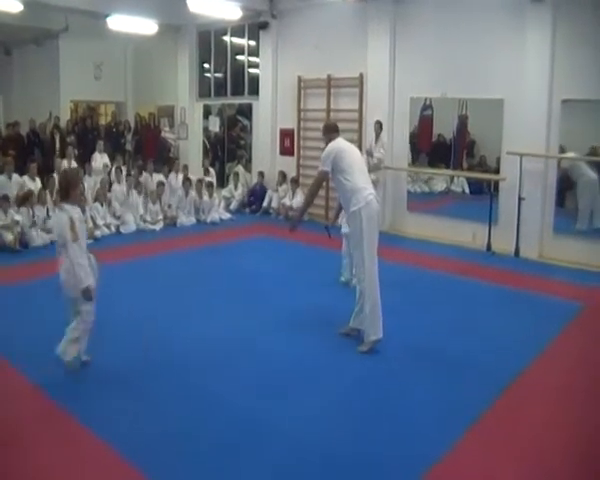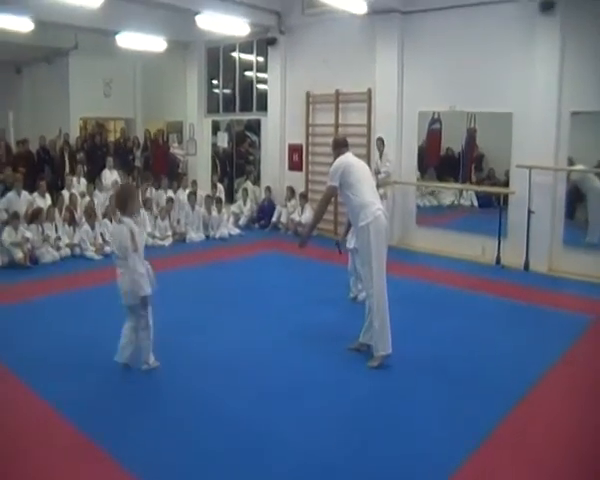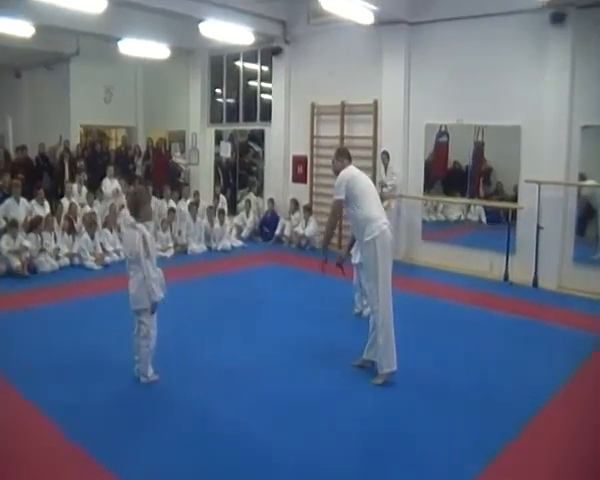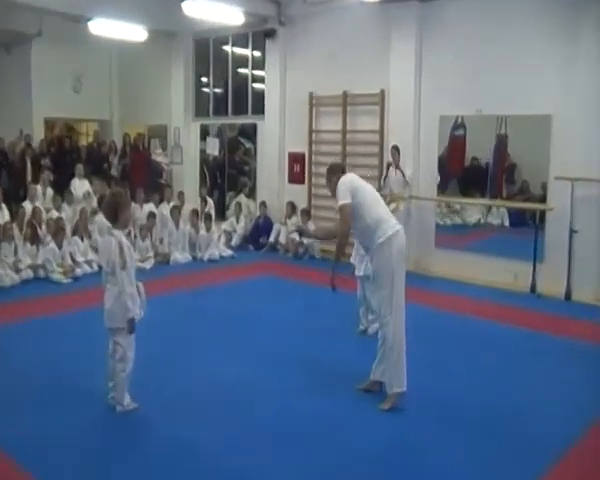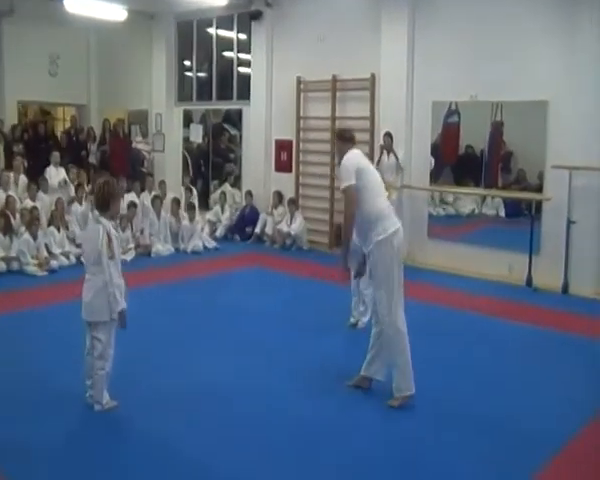
dt=0.5s
person 1, frame 1
left shoulder: (332, 149)
right shoulder: (348, 147)
left elbow: (316, 185)
left wrist: (299, 214)
right wrist: (335, 216)
left hip: (361, 209)
right hip: (365, 206)
left knee: (366, 270)
right knee: (361, 269)
left ankle: (372, 333)
right ankle: (358, 324)
person 1, frame 2
left shoulder: (340, 163)
right shoulder: (358, 163)
left elbow: (325, 201)
left wrist: (309, 231)
left hip: (370, 224)
right hip: (373, 221)
left knee: (375, 285)
right knee: (370, 284)
left ankle: (381, 348)
right ankle: (368, 339)
person 1, frame 3
left shoulder: (344, 176)
right shoulder: (359, 176)
left elbow: (334, 218)
left wrist: (324, 250)
right wrist: (346, 252)
left hip: (375, 238)
right hip: (376, 236)
left knee: (380, 301)
right knee: (374, 301)
left ankle: (386, 365)
right ankle: (371, 356)
person 1, frame 4
left shoulder: (343, 183)
right shoulder: (353, 182)
left elbow: (344, 228)
right elbow: (341, 227)
left wrist: (335, 264)
right wrist: (310, 233)
left hip: (387, 243)
right hip: (386, 243)
left knee: (391, 316)
right knee: (383, 314)
left ankle: (394, 386)
right ankle: (379, 376)
person 1, frame 5
left shoulder: (347, 161)
left elbow: (350, 211)
left wrist: (344, 253)
right wrist: (365, 259)
left hip: (383, 239)
right hip: (384, 237)
left knee: (391, 314)
right knee: (380, 314)
person 2, frame 1
left shoulder: (60, 213)
right shoulder: (73, 216)
right elbow: (77, 253)
right wrist: (86, 283)
left hip: (68, 272)
right hip: (78, 273)
left knee: (80, 314)
right knee: (86, 316)
left ankle: (79, 354)
right ankle: (66, 352)
person 2, frame 2
left shoulder: (116, 227)
right shoulder: (131, 229)
right elbow: (136, 263)
right wrist: (144, 290)
left hip: (123, 279)
right hip: (135, 282)
left knee: (132, 319)
right knee: (145, 323)
left ankle: (124, 356)
right ankle: (147, 361)
person 2, frame 3
left shoulder: (128, 231)
right shoulder: (144, 235)
right elbow: (149, 269)
right wrist: (155, 295)
left hip: (135, 287)
right hip: (145, 290)
left knee: (140, 330)
right knee: (148, 332)
left ankle: (140, 367)
right ankle: (145, 372)
person 2, frame 4
left shoulder: (107, 240)
right shoulder: (121, 243)
right elbow: (126, 282)
right wrist: (131, 313)
left hip: (112, 304)
right hip: (122, 306)
left knee: (115, 352)
right knee: (124, 354)
left ankle: (114, 395)
right ankle: (121, 400)
person 2, frame 5
left shoulder: (90, 228)
right shoulder: (108, 233)
right elbow: (112, 274)
right wrist: (120, 306)
left hip: (90, 296)
right hip: (104, 300)
left knee: (93, 348)
right knee: (103, 350)
left ankle: (92, 392)
right ankle: (100, 398)
